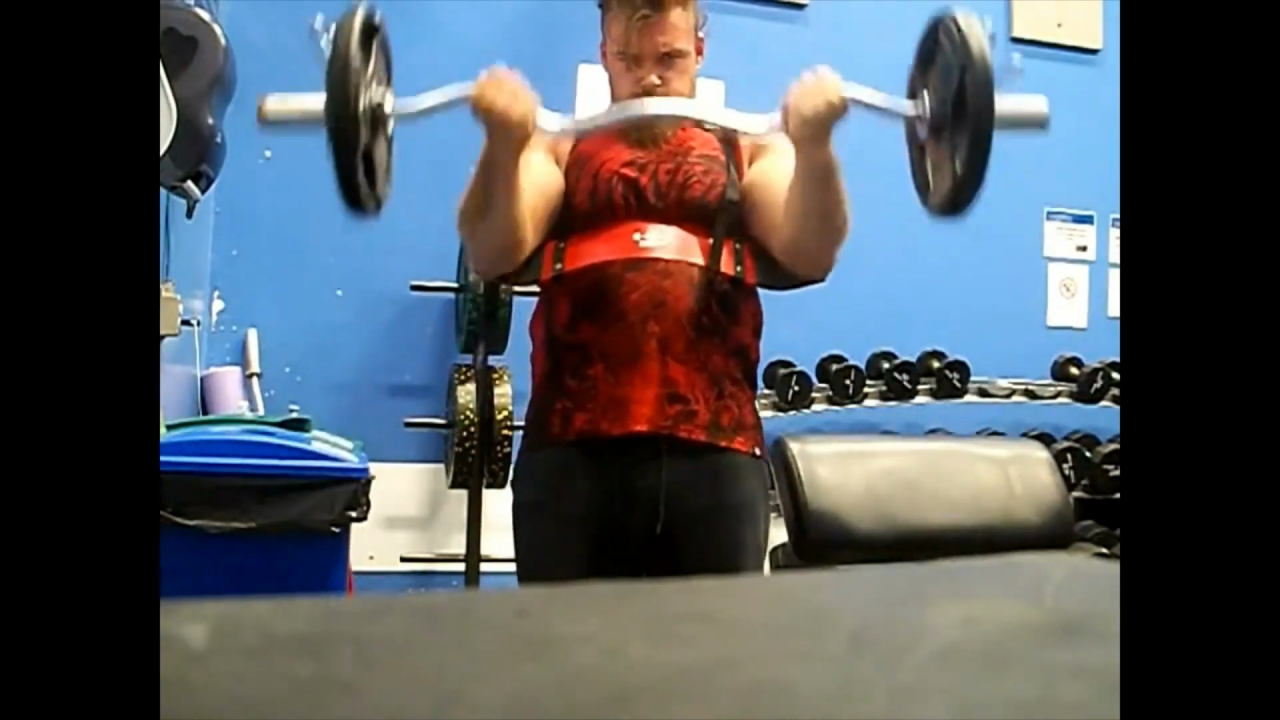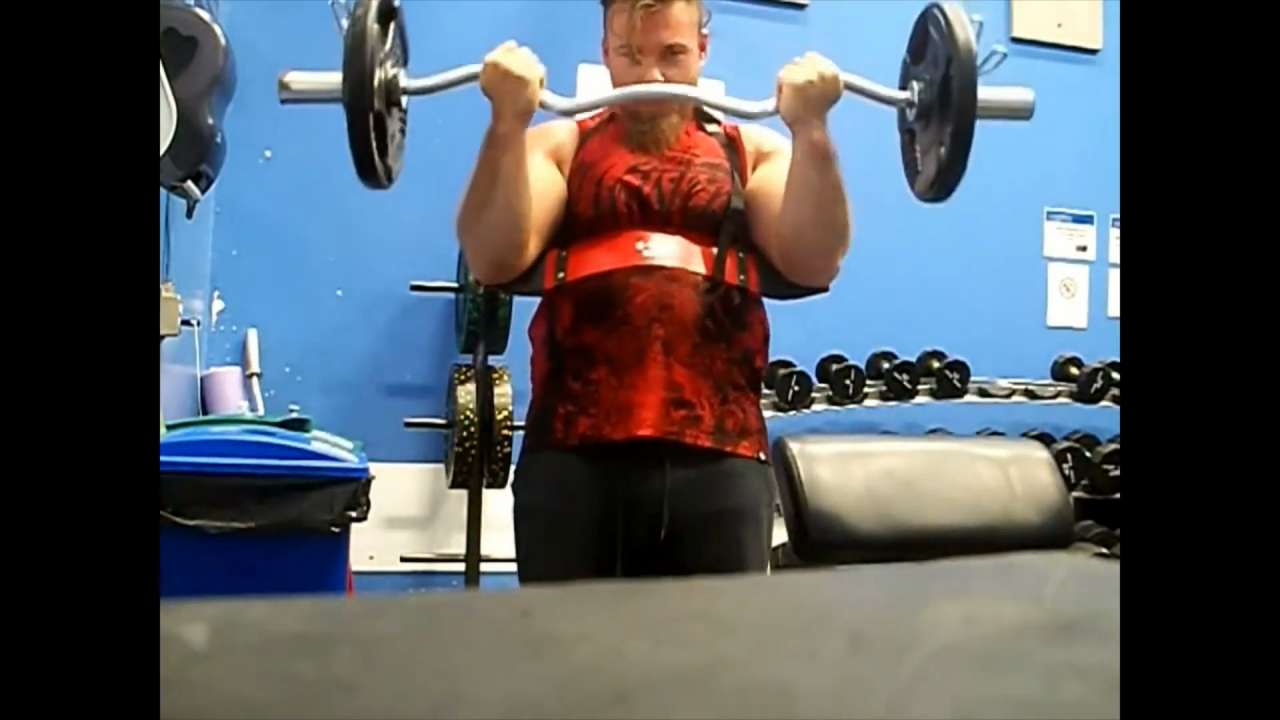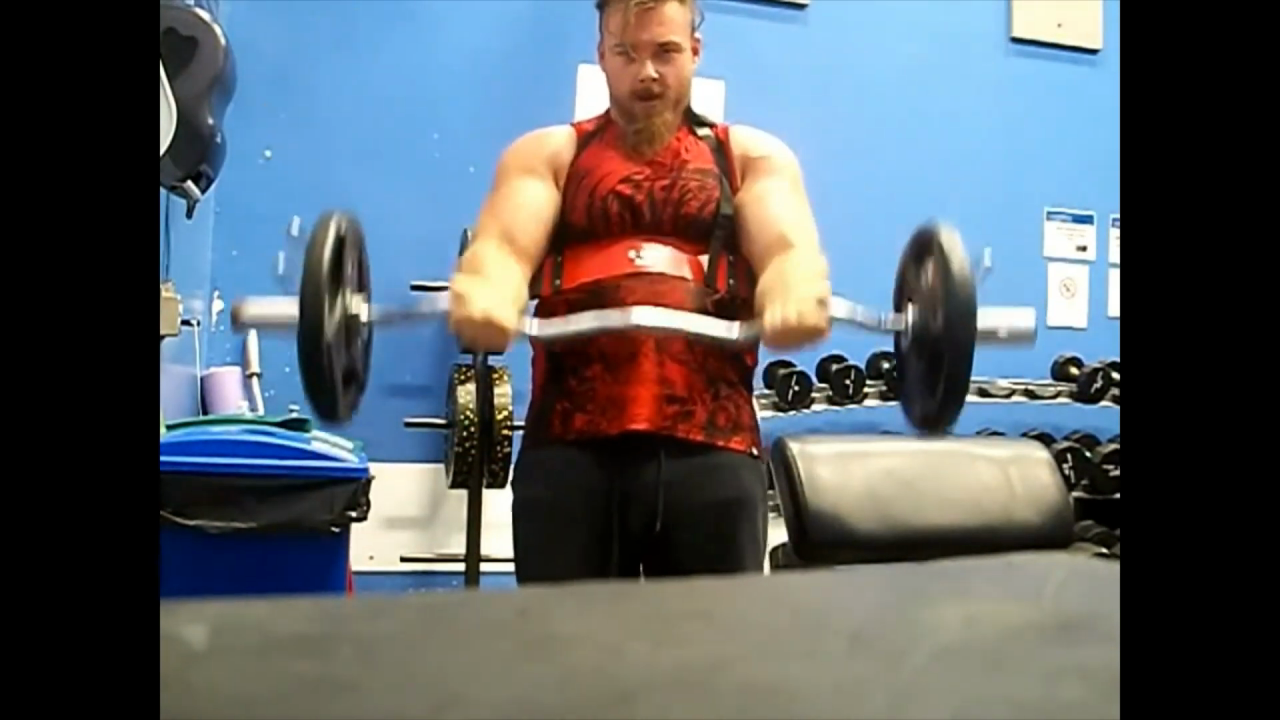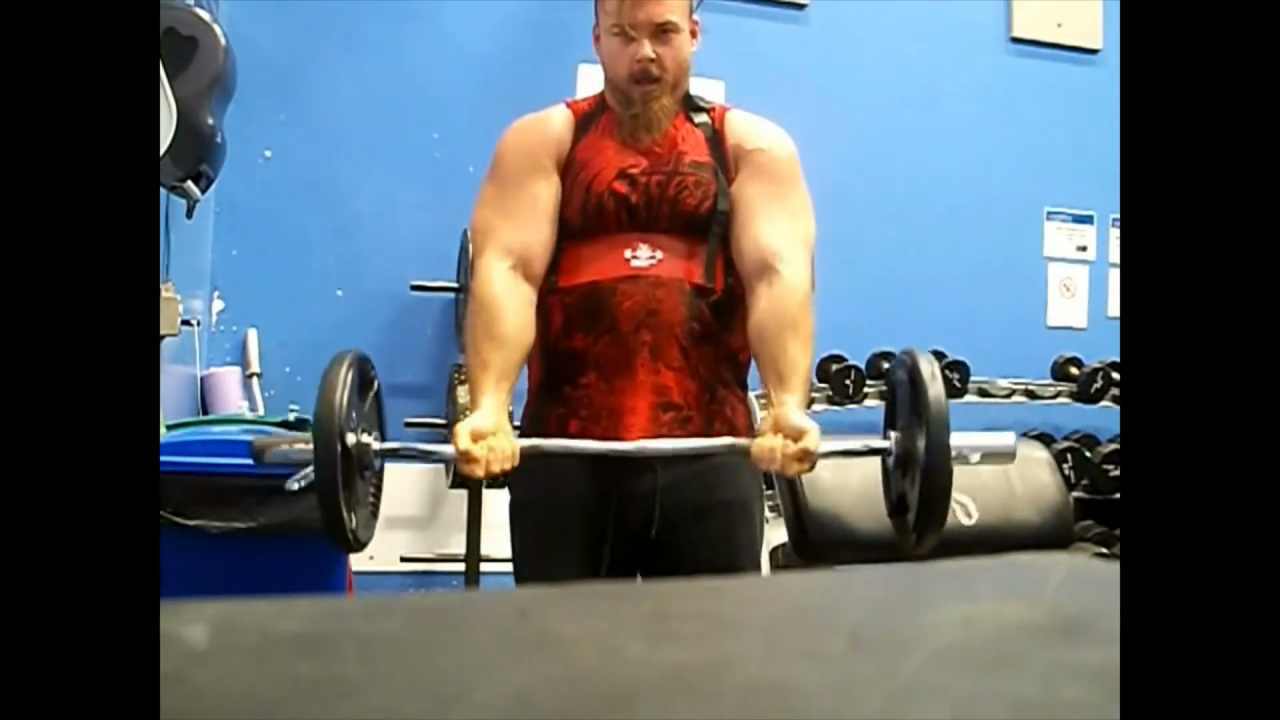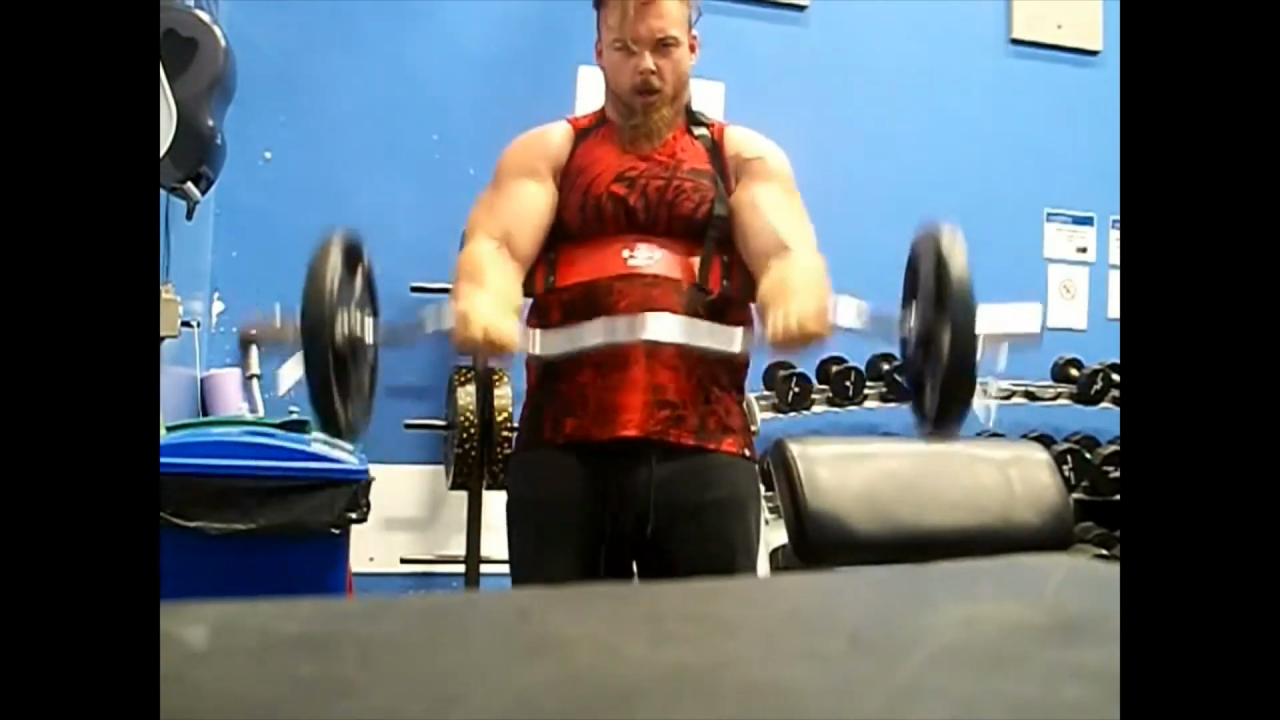
dt=0.5s
person 1, frame 1
left shoulder: (752, 149)
right shoulder: (554, 147)
left elbow: (811, 254)
right elbow: (492, 252)
left wrist: (813, 145)
right wrist: (502, 145)
left hip: (714, 445)
right hip: (572, 442)
person 1, frame 2
left shoulder: (755, 151)
right shoulder: (555, 147)
left elbow: (815, 263)
right elbow: (493, 259)
left wrist: (809, 127)
right wrist: (507, 120)
left hip: (717, 451)
right hip: (574, 448)
person 1, frame 3
left shoulder: (753, 156)
right shoulder: (547, 154)
left elbow: (790, 251)
right elbow: (501, 249)
left wrist: (797, 302)
right wrist: (483, 299)
left hip: (711, 447)
right hip: (571, 445)
person 1, frame 4
left shoulder: (751, 143)
right shoulder: (542, 139)
left elbow: (777, 274)
right elbow: (507, 269)
left wrist: (787, 405)
right wrist: (489, 405)
left hip: (706, 447)
right hip: (567, 446)
person 1, frame 5
left shoulder: (745, 156)
right shoulder: (545, 152)
left elbow: (786, 259)
right elbow: (495, 252)
left wrist: (799, 296)
right wrist: (483, 302)
left hip: (704, 448)
right hip: (566, 447)
